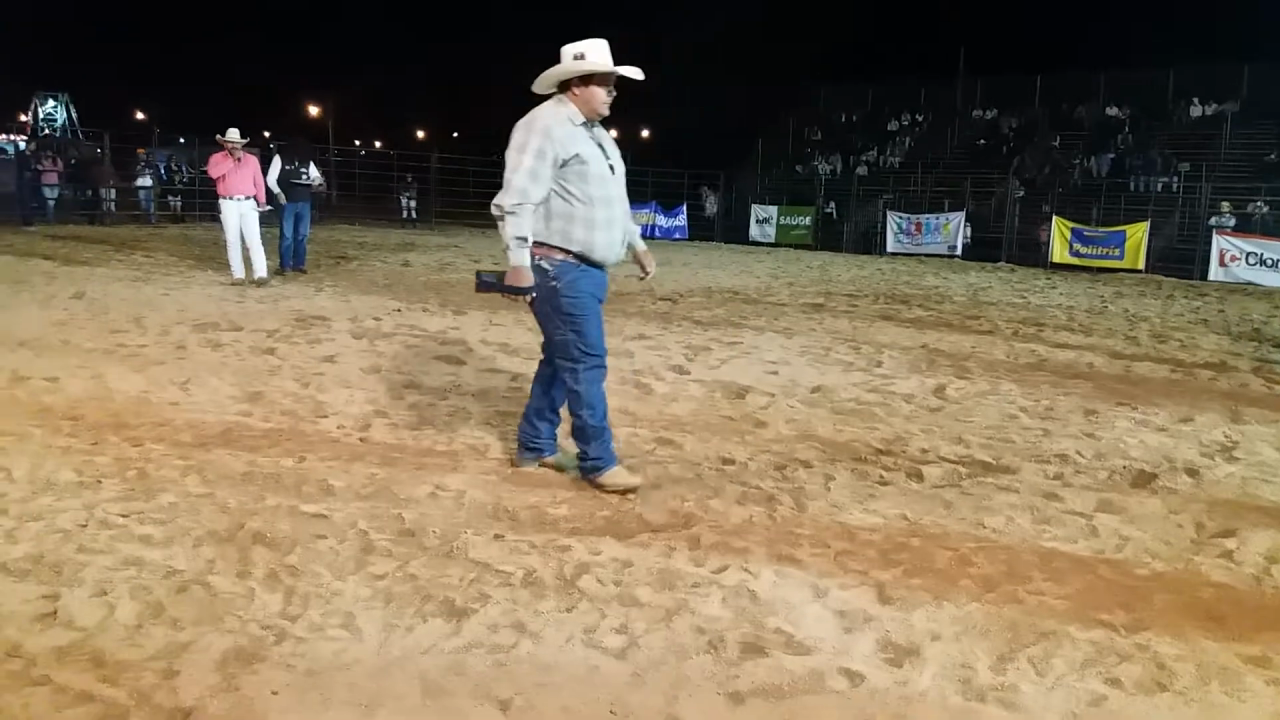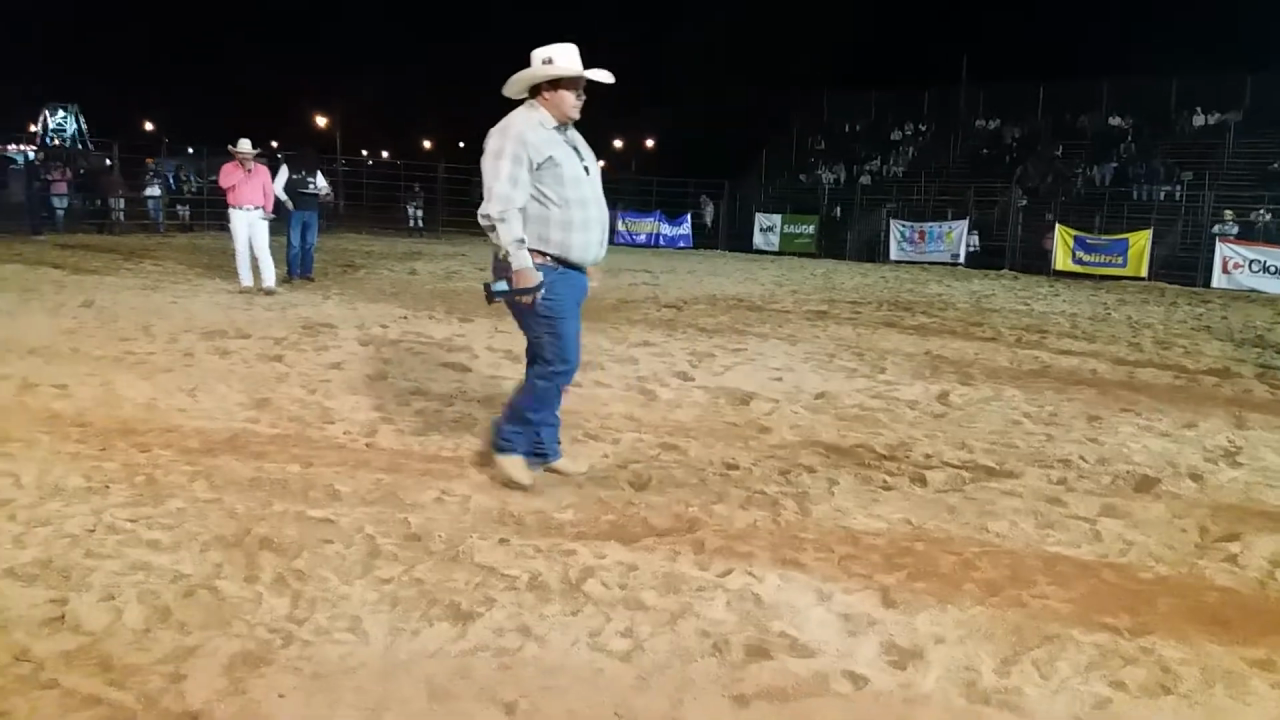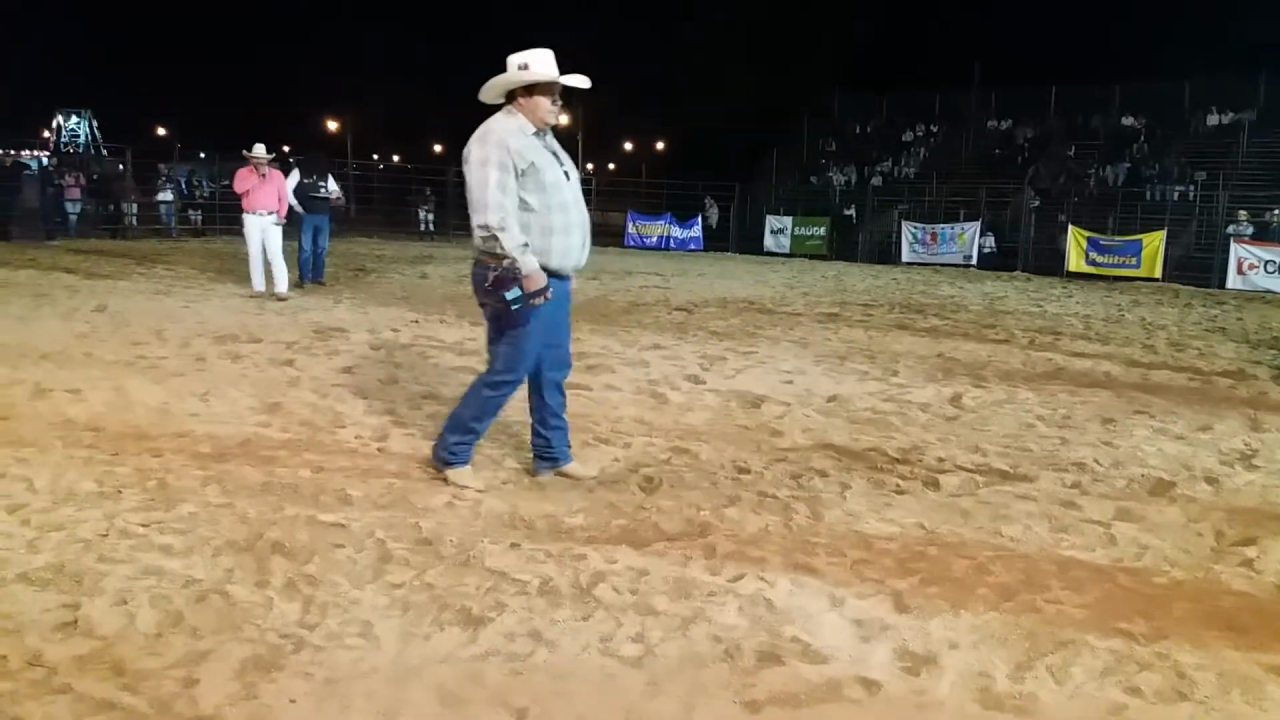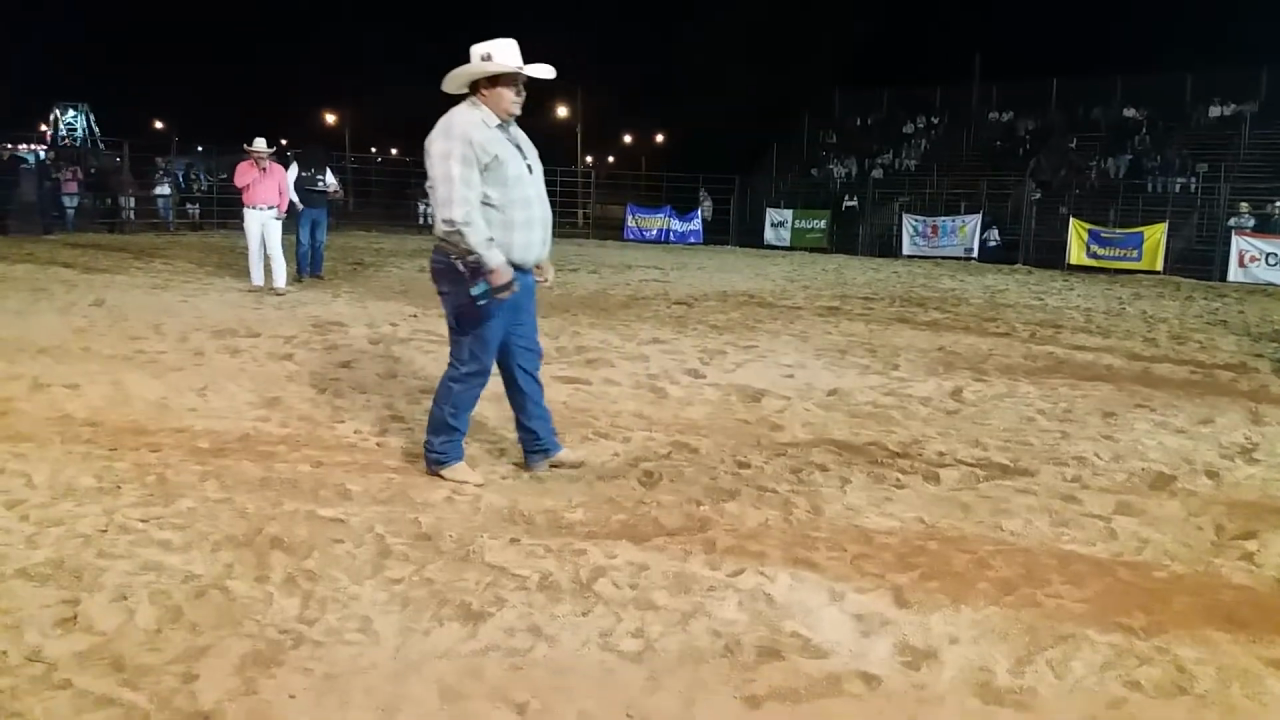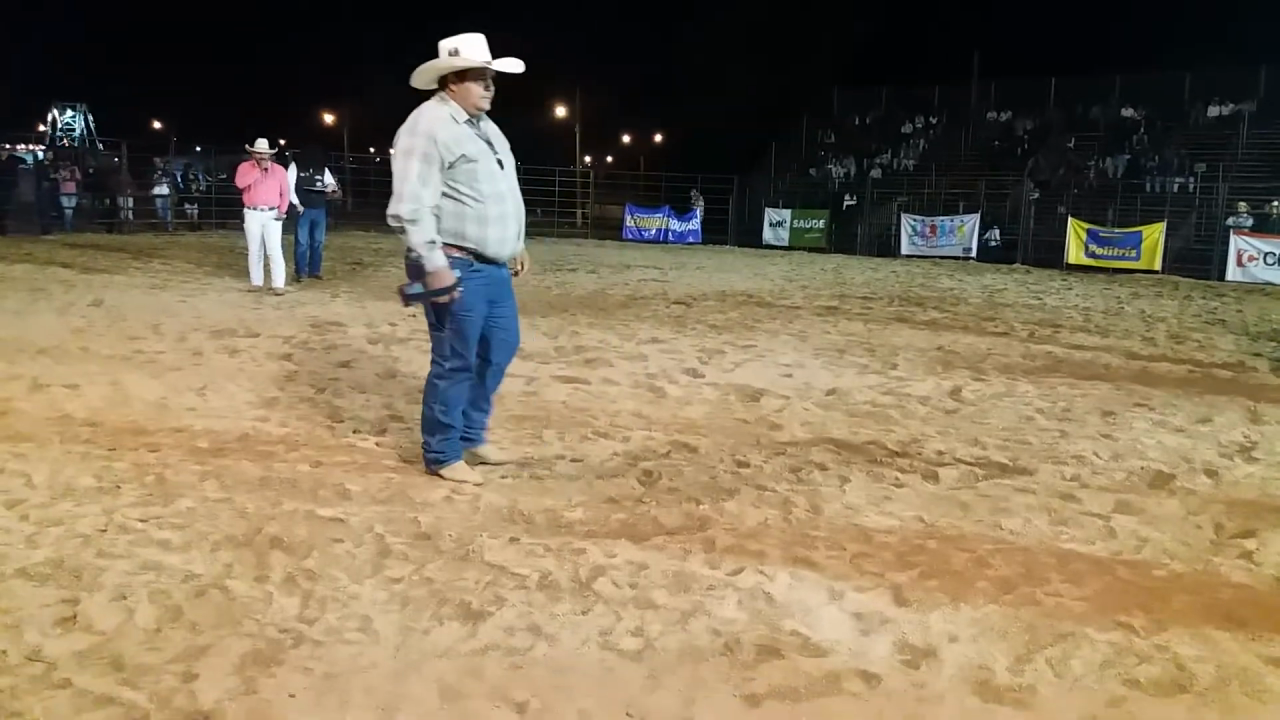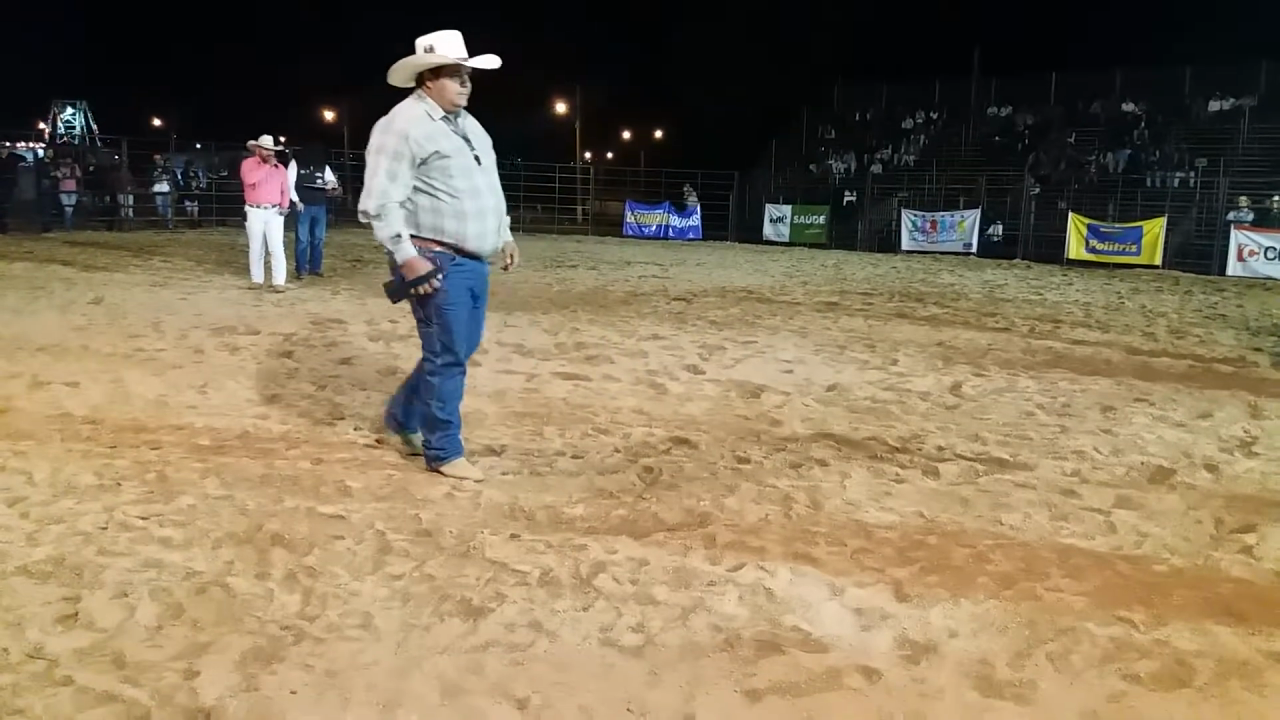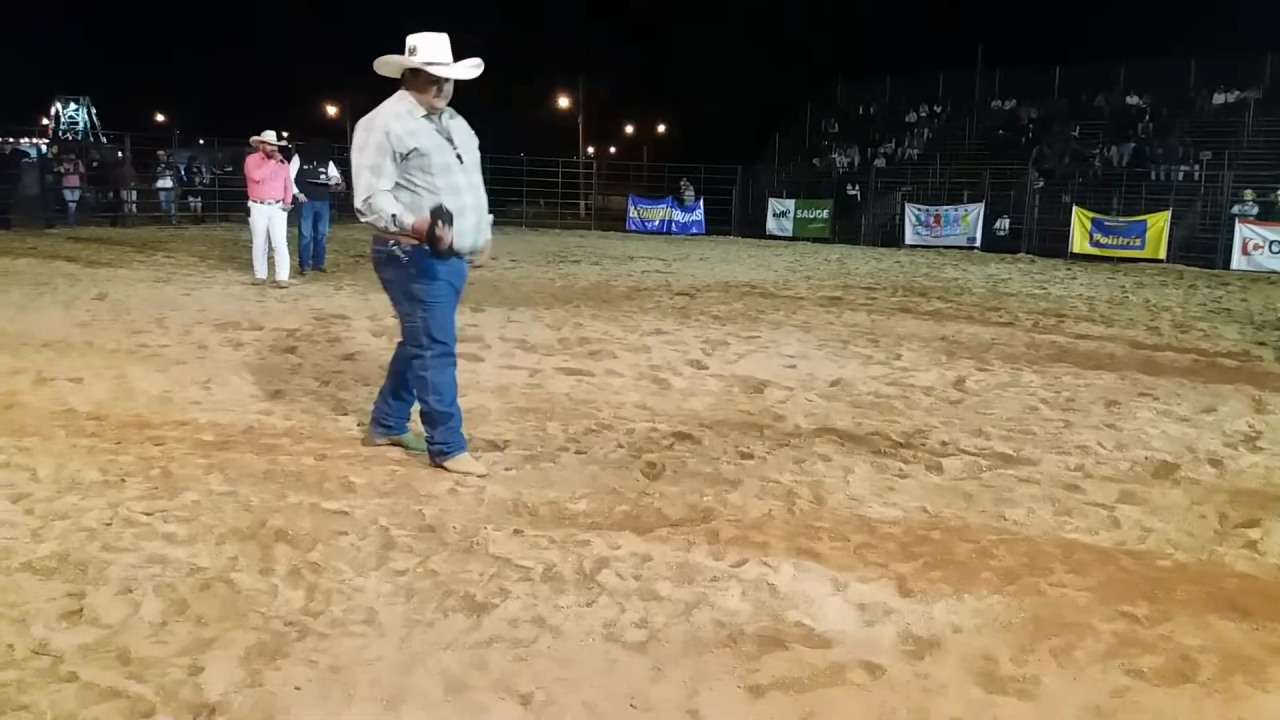
dt=0.2s
person 1, frame 1
left shoulder: (594, 131)
right shoulder: (544, 127)
left elbow: (609, 200)
right elbow: (516, 200)
left wrist: (637, 245)
right wrist: (519, 259)
left hip: (586, 268)
right hip: (556, 269)
left knee: (562, 359)
right knee: (586, 360)
left ankle: (534, 445)
right ankle: (599, 462)
person 1, frame 2
left shoulder: (567, 135)
right shoulder: (517, 133)
right elbow: (501, 208)
left wrist: (587, 263)
right wrist: (519, 264)
left hip: (569, 273)
right hip: (536, 273)
left knee: (555, 362)
right knee: (558, 362)
left ankle: (541, 449)
right ankle: (508, 443)
person 1, frame 3
left shoulder: (542, 140)
right shoulder: (497, 139)
right elbow: (495, 217)
left wrist: (552, 271)
right wrist: (528, 269)
left hip: (550, 279)
right hip: (515, 280)
left knee: (552, 370)
right knee: (507, 371)
left ankle: (552, 454)
right ankle: (451, 454)
person 1, frame 4
left shoulder: (508, 131)
right shoulder: (459, 131)
right elbow: (458, 210)
left wrist: (537, 256)
right wrist: (492, 264)
left hip: (516, 270)
right hip: (477, 270)
left knee: (524, 358)
right knee: (472, 364)
left ankle: (542, 447)
right ankle: (442, 454)
person 1, frame 5
left shoulder: (482, 126)
right shoulder: (427, 128)
right elbow: (410, 207)
left wrist: (517, 244)
right wrist: (433, 265)
left hip: (492, 266)
right hip: (453, 267)
left knee: (500, 348)
right knee: (456, 361)
left ankle: (470, 436)
right ankle: (443, 454)
person 1, frame 6
left shoulder: (466, 123)
right shoulder: (402, 126)
left elbow: (486, 188)
right elbow: (379, 202)
left wrist: (504, 235)
right wrist: (406, 257)
left hip: (473, 261)
right hip: (435, 262)
left knee: (461, 349)
right knee: (446, 355)
left ankle: (404, 418)
right ankle: (443, 451)
person 1, frame 7
left shoulder: (454, 123)
right shoulder: (384, 124)
left elbow: (471, 183)
right elbow: (370, 196)
left wrist: (483, 233)
right wrist: (417, 221)
left hip: (452, 257)
right hip: (413, 257)
left knee: (421, 343)
right knee: (435, 348)
left ankle: (387, 423)
right ankle: (448, 446)
